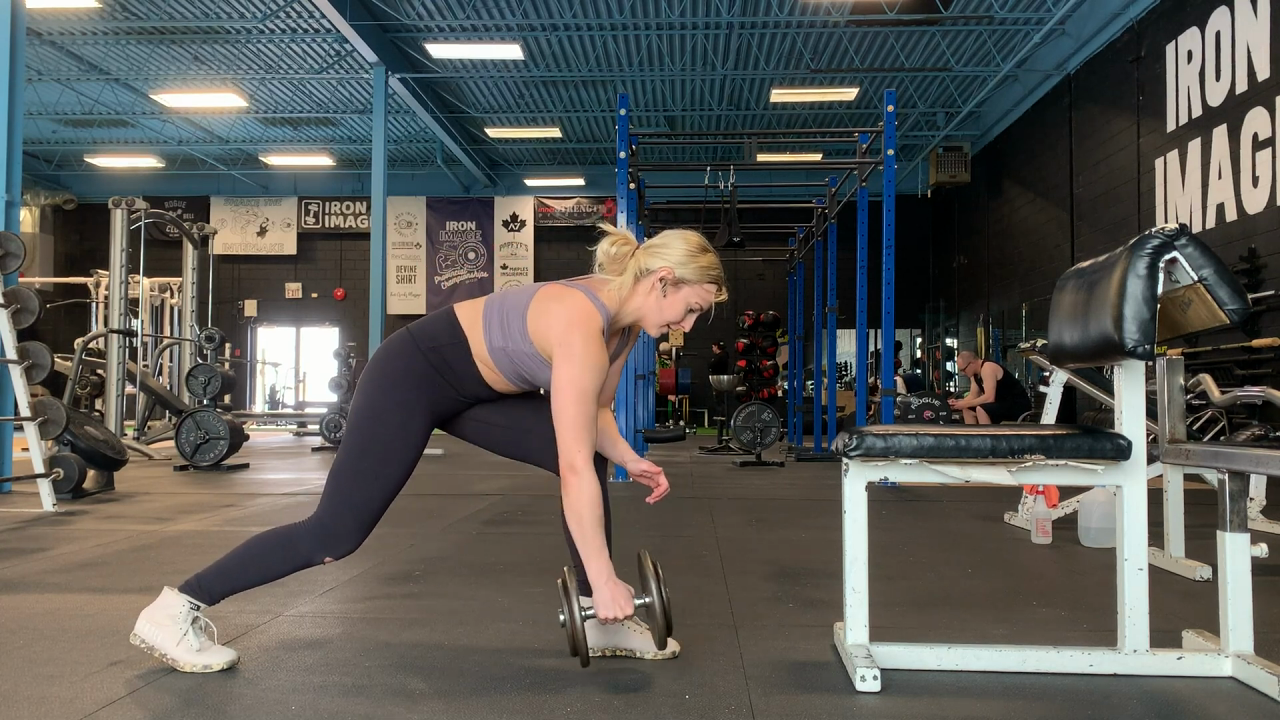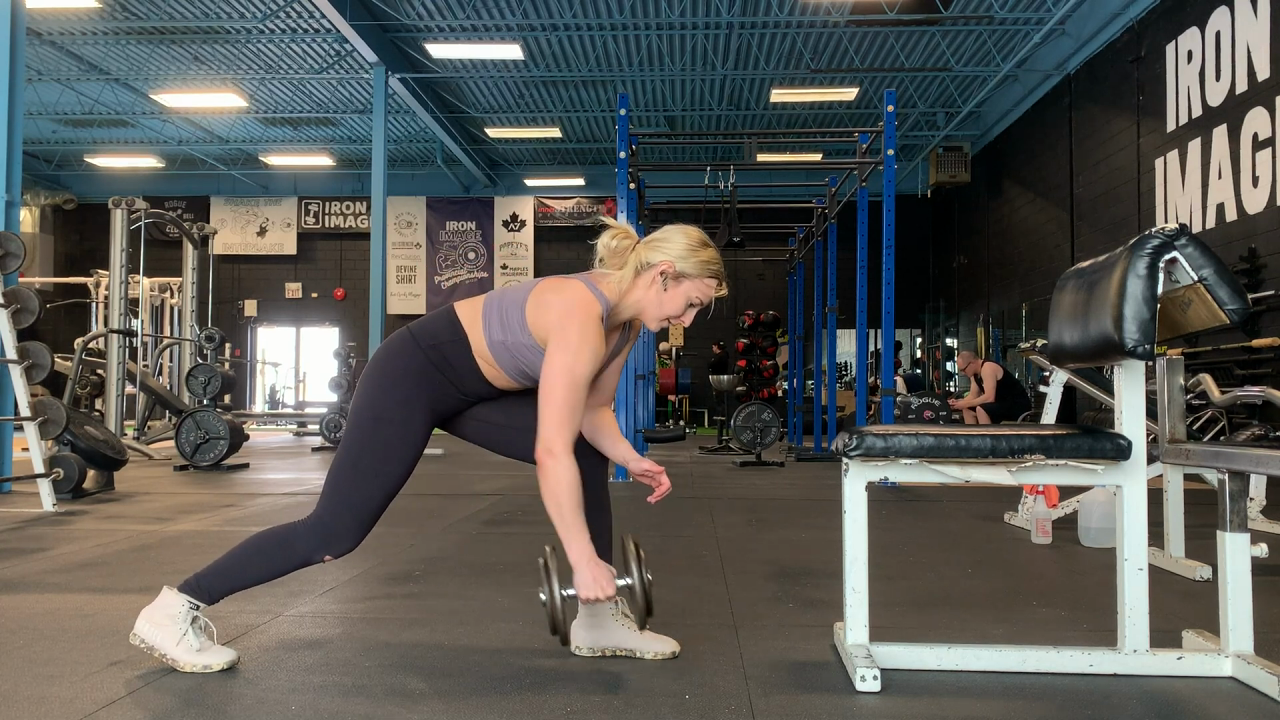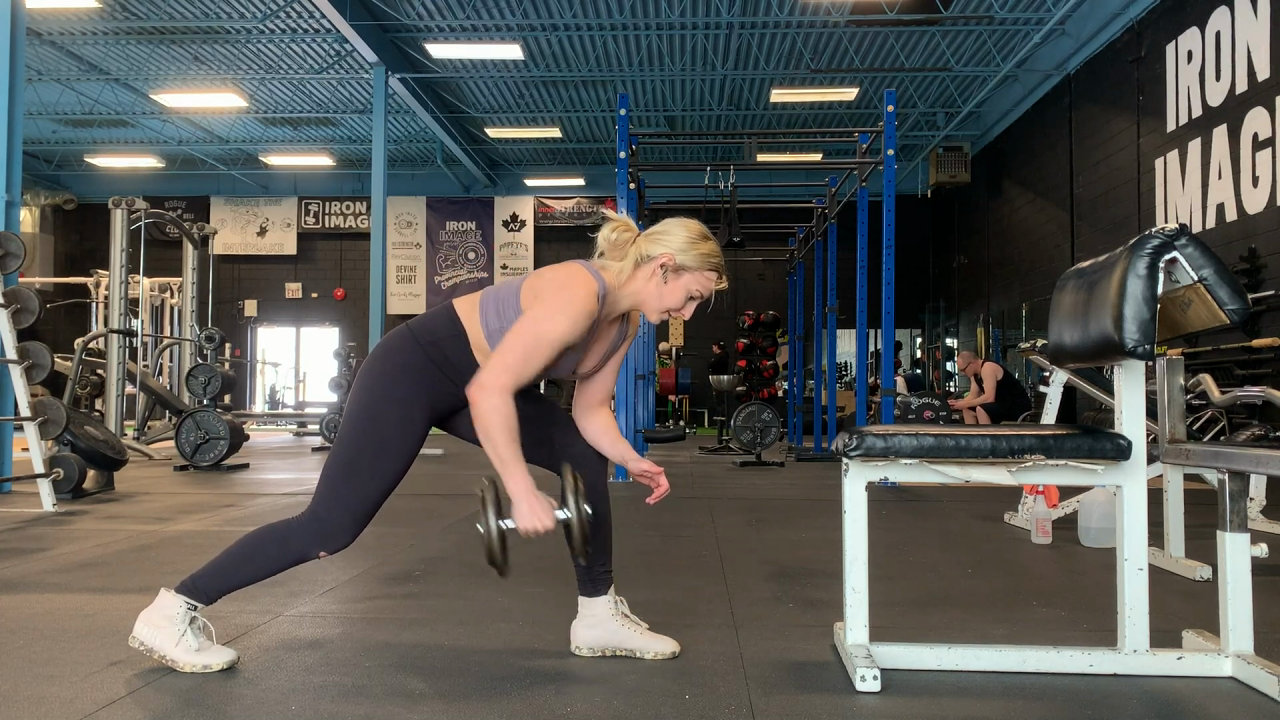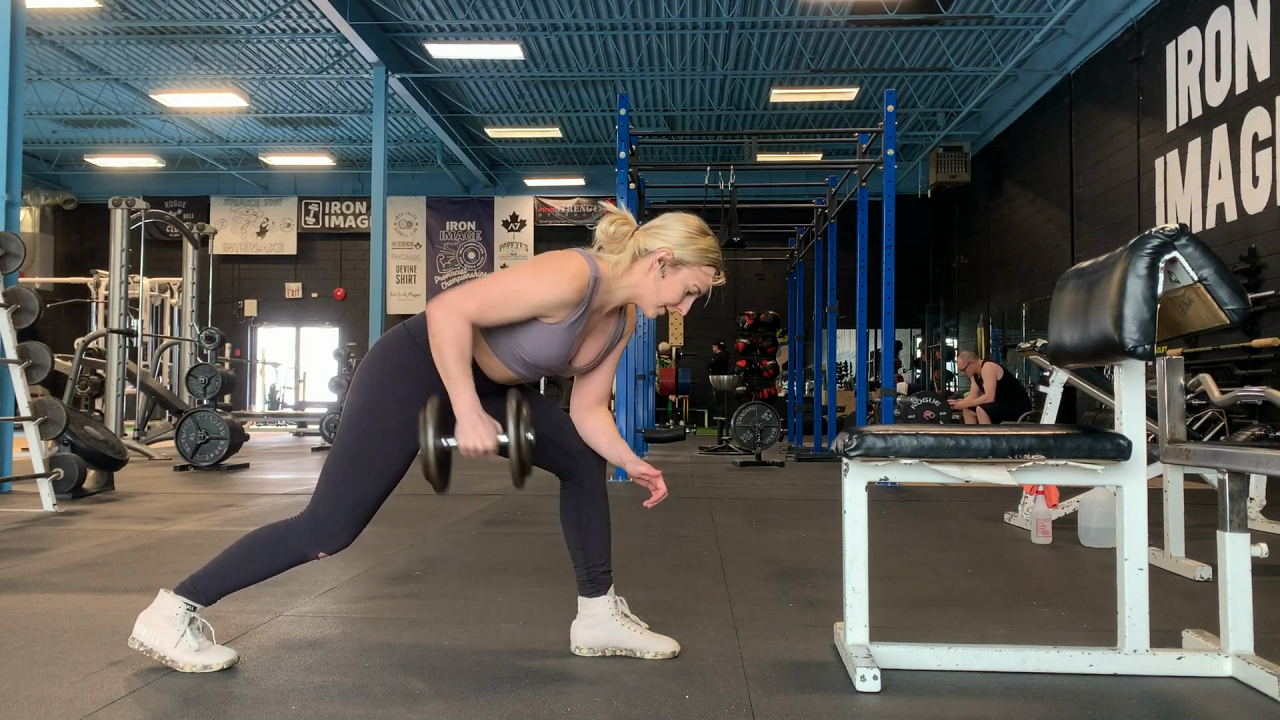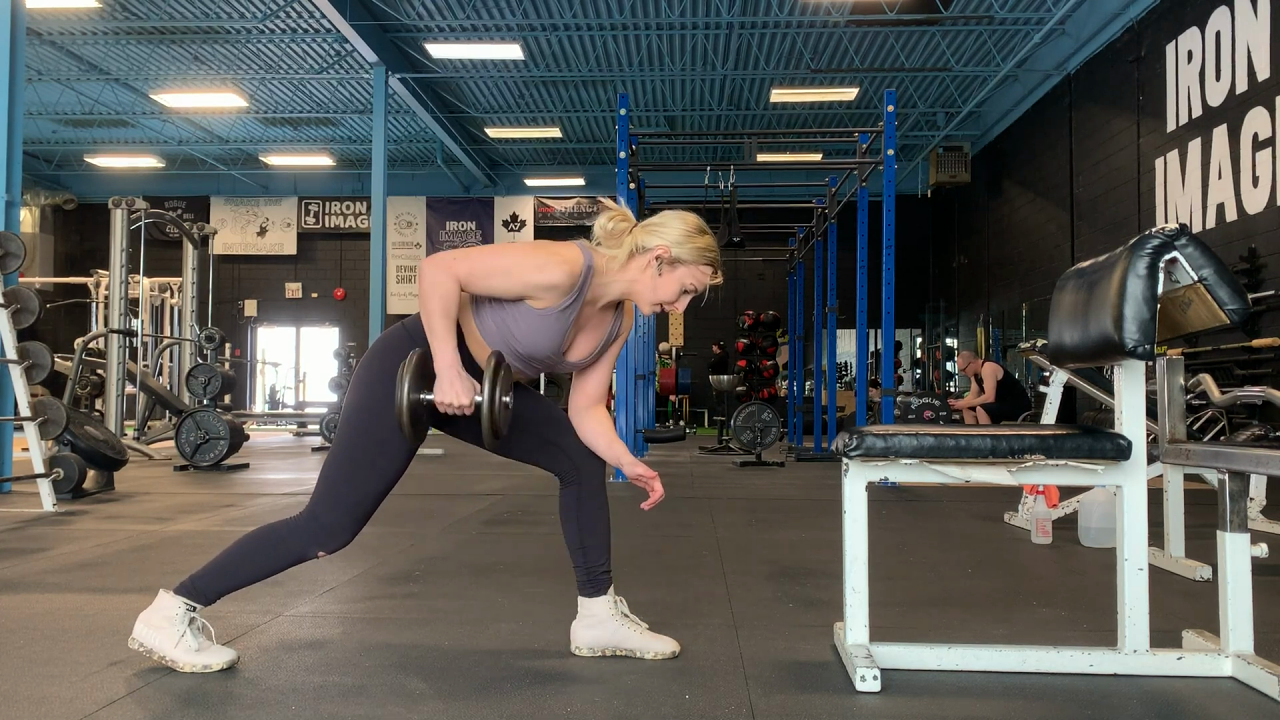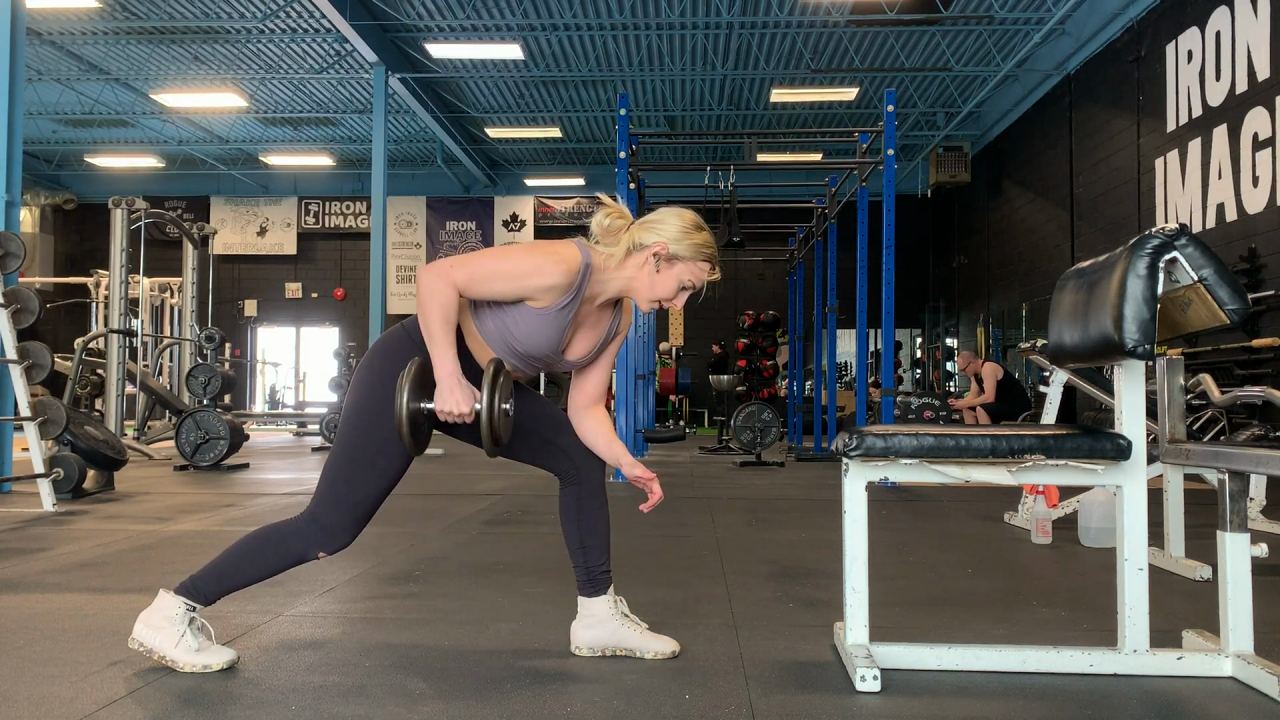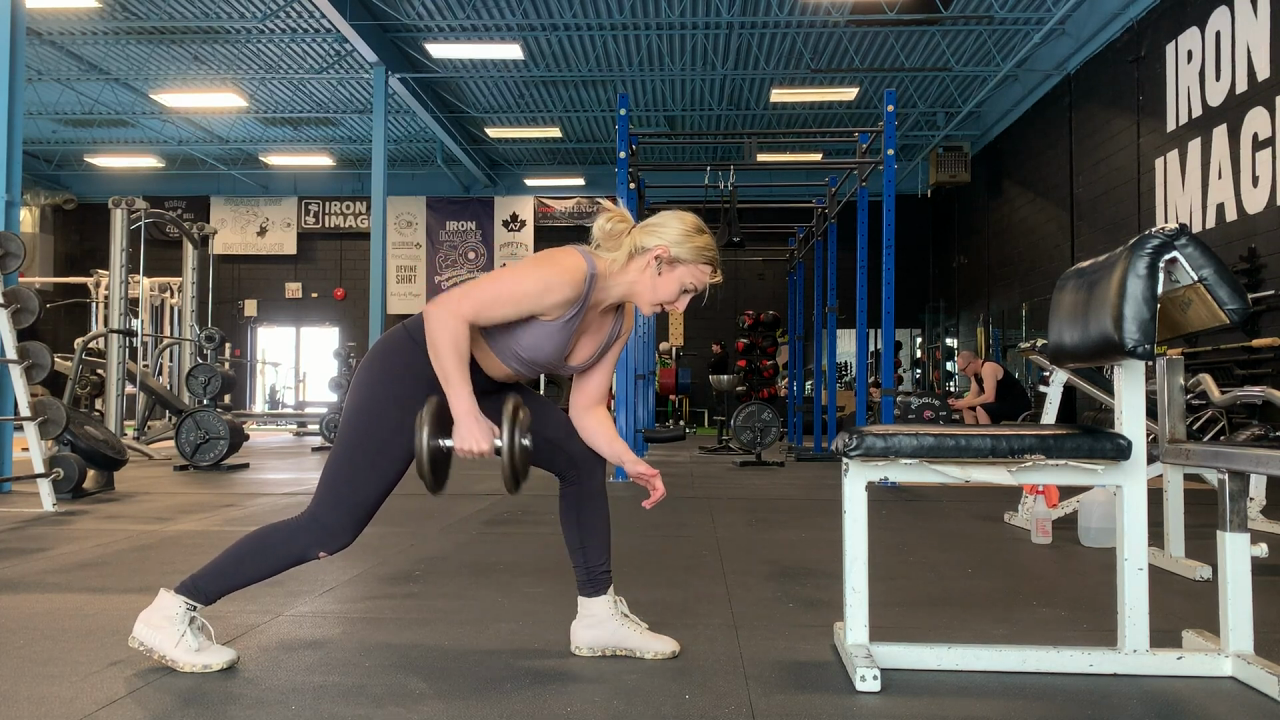
dt=0.2s
person 1, frame 1
left shoulder: (626, 324)
right shoulder: (581, 326)
left elbow: (592, 416)
right elbow: (573, 471)
left wrist: (631, 461)
right wrist: (604, 581)
left hip: (474, 386)
right hip: (413, 372)
left knee: (592, 458)
right knee: (337, 531)
left ankle: (601, 623)
right ankle: (172, 612)
person 1, frame 2
left shoulder: (627, 324)
right shoulder: (582, 316)
left elbow: (591, 412)
right elbow: (551, 452)
left wrist: (634, 461)
right wrist: (583, 562)
left hip: (477, 387)
right hip: (415, 372)
left knee: (593, 461)
right knee: (337, 529)
left ankle: (598, 621)
right ankle: (172, 611)
person 1, frame 3
left shoulder: (625, 322)
right shoulder: (578, 293)
left elbow: (590, 409)
right elbow: (488, 391)
left wrist: (631, 460)
right wrist: (519, 490)
left hip: (478, 382)
right hip: (416, 368)
left knee: (586, 460)
right knee: (332, 525)
left ankle: (598, 617)
right ankle: (170, 612)
person 1, frame 4
left shoulder: (622, 319)
right shoulder: (570, 278)
left elbow: (587, 408)
right elbow: (447, 311)
left wrist: (629, 461)
right wrist: (469, 416)
left hip: (481, 383)
right hip: (415, 367)
left knee: (585, 460)
right knee: (331, 525)
left ankle: (598, 617)
right ankle: (169, 613)
person 1, frame 5
left shoulder: (620, 318)
right shoulder: (562, 267)
left elbow: (585, 408)
right elbow: (439, 268)
left wrist: (628, 462)
right wrist: (449, 369)
left hip: (481, 380)
left knee: (583, 461)
right knee: (330, 525)
left ankle: (598, 617)
right ankle: (168, 613)
person 1, frame 6
left shoulder: (618, 315)
right shoulder: (560, 265)
left elbow: (585, 407)
right elbow: (435, 276)
left wrist: (627, 462)
right wrist: (448, 376)
left hip: (479, 380)
right hip: (415, 365)
left knee: (583, 461)
right knee: (331, 526)
left ankle: (598, 618)
right ankle: (170, 613)
person 1, frame 7
left shoulder: (621, 317)
right shoulder: (567, 275)
left elbow: (587, 407)
right elbow: (444, 314)
left wrist: (628, 460)
right wrist: (467, 417)
left hip: (479, 377)
right hip: (414, 366)
left knee: (581, 460)
right knee: (332, 526)
left ankle: (599, 618)
right ankle: (169, 613)
